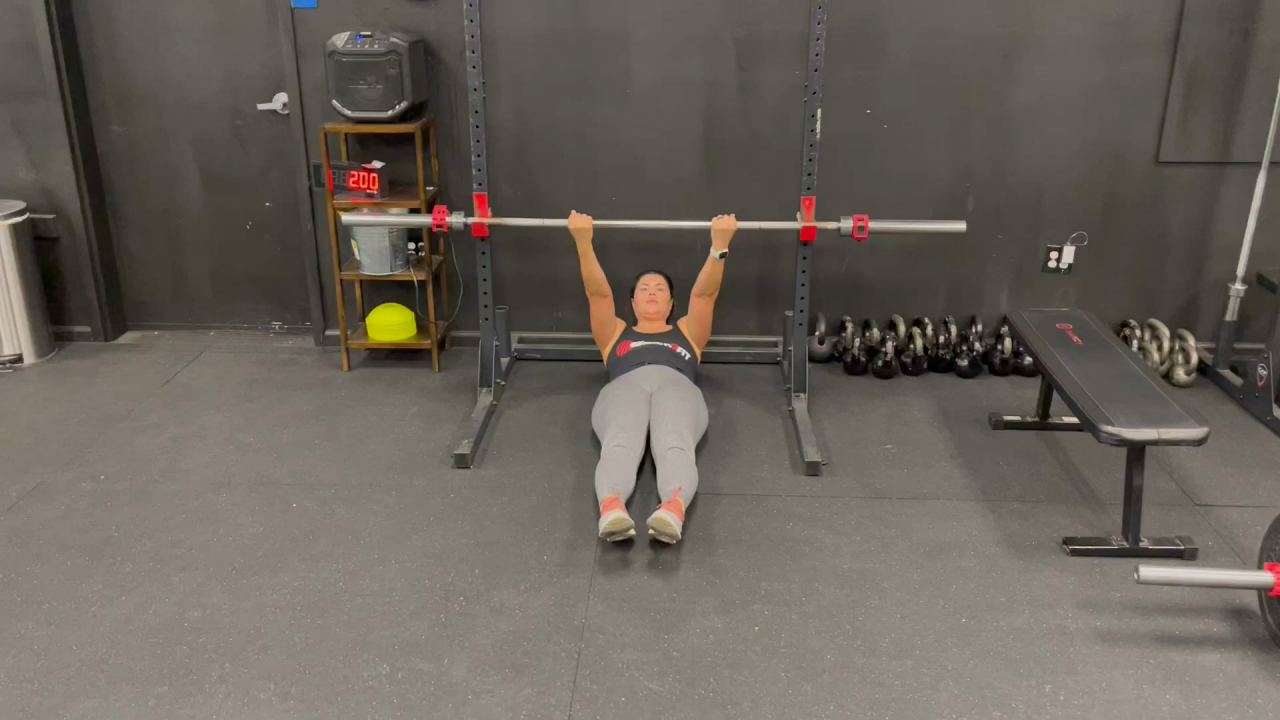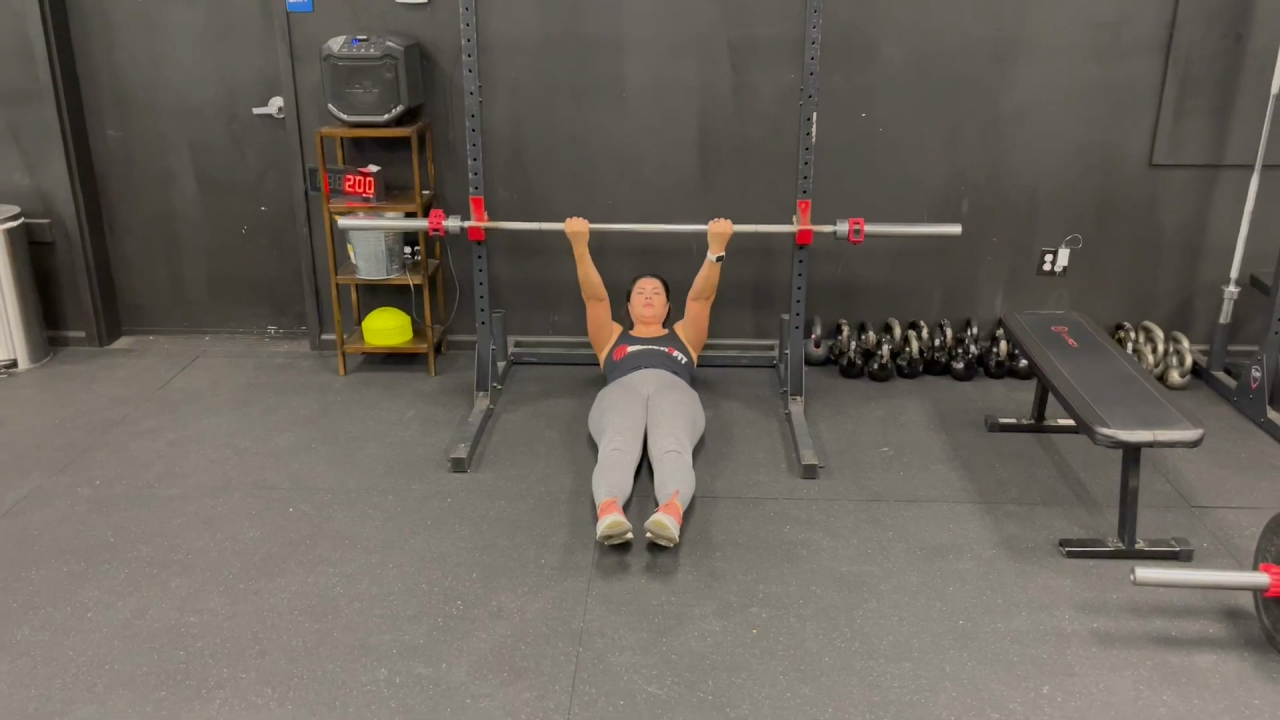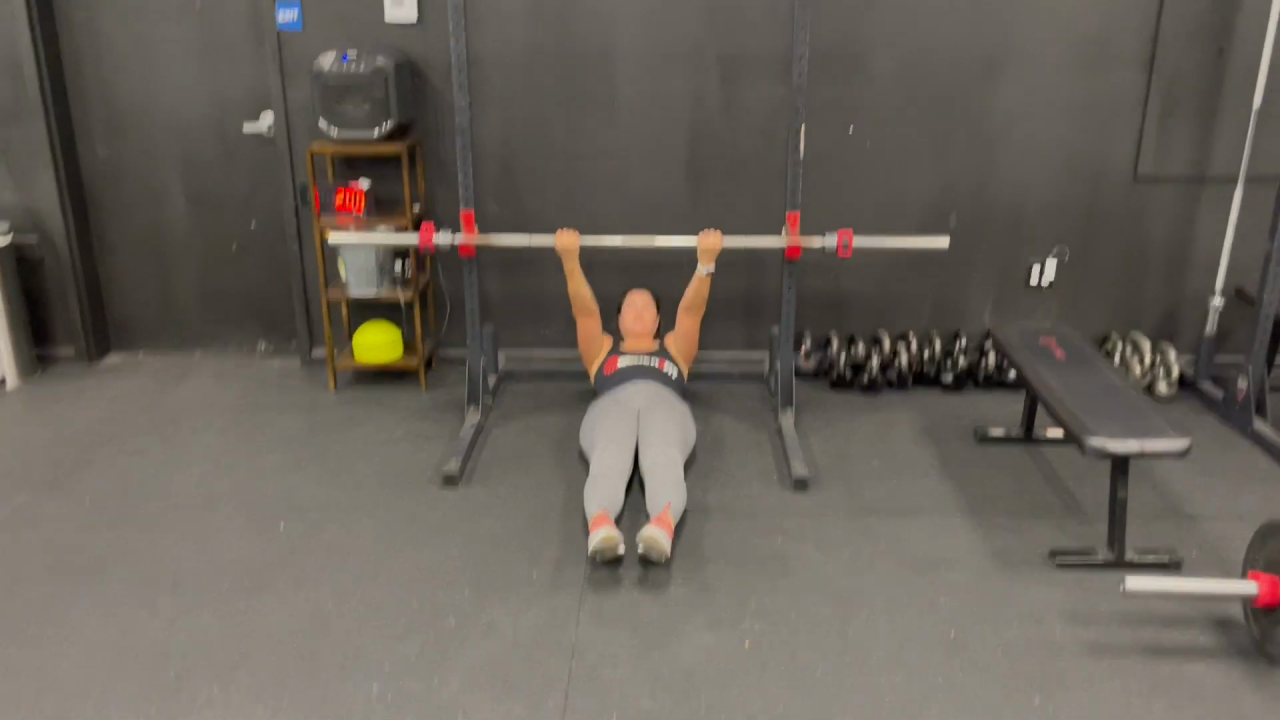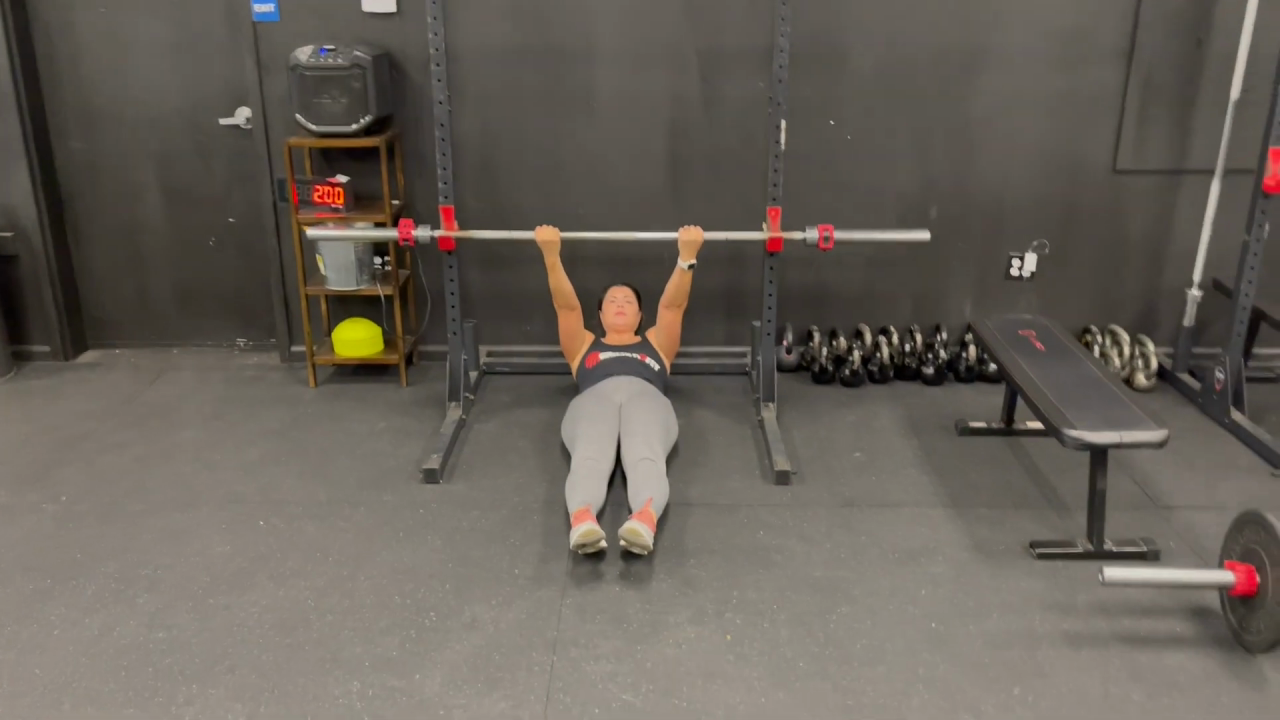
dt=0.5s
person 1, frame 1
left shoulder: (686, 333)
right shoulder: (615, 334)
left elbow: (705, 294)
right elbow: (597, 293)
left wrist: (719, 245)
right wrist: (583, 242)
left hip: (676, 386)
right hip: (625, 387)
left knee: (675, 445)
right knee: (619, 444)
left ankle: (673, 510)
right ankle: (610, 509)
person 1, frame 2
left shoulder: (683, 337)
right shoulder: (612, 337)
left elbow: (701, 297)
right elbow: (594, 296)
left wrist: (716, 248)
right wrist: (579, 246)
left hip: (674, 391)
right hip: (621, 391)
left knee: (672, 448)
right knee: (616, 448)
left ankle: (671, 513)
right ankle: (608, 511)
person 1, frame 3
left shoulder: (673, 349)
right shoulder: (603, 350)
left elbow: (692, 310)
right elbow: (584, 310)
left wrist: (706, 262)
right wrist: (570, 260)
left hip: (664, 404)
right hip: (613, 404)
left knee: (664, 462)
right knee: (607, 462)
left ankle: (662, 527)
right ankle: (600, 526)
person 1, frame 4
left shoulder: (656, 343)
right shoulder: (584, 345)
left elbow: (673, 305)
right elbow: (566, 305)
left wrist: (687, 256)
right wrist: (551, 254)
left hip: (647, 399)
right hip: (594, 399)
left knee: (646, 458)
right knee: (589, 457)
left ankle: (645, 521)
right ankle: (582, 521)
